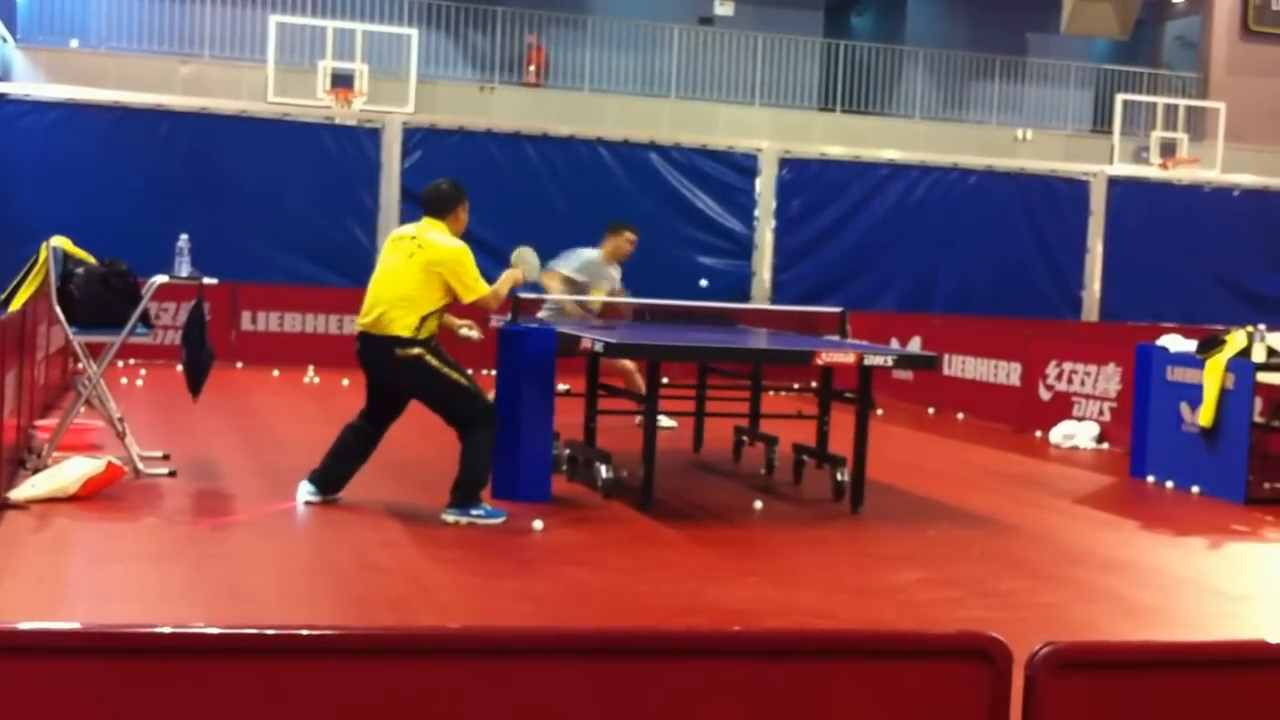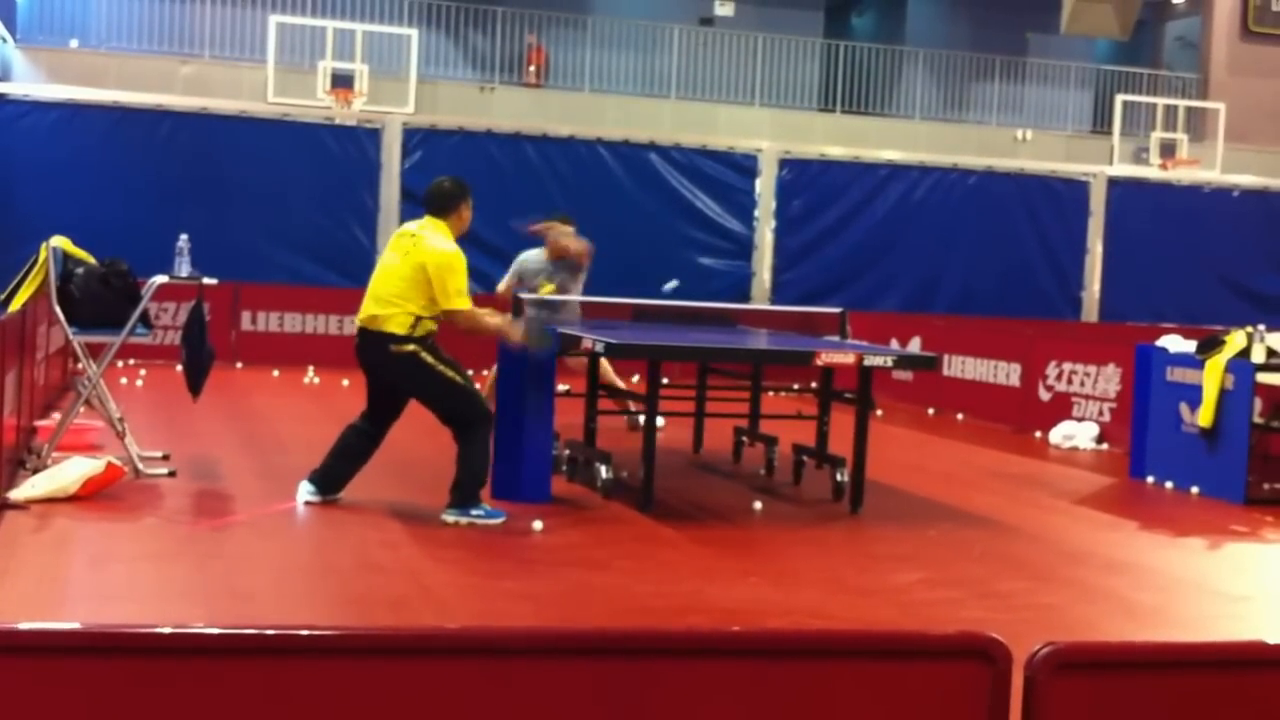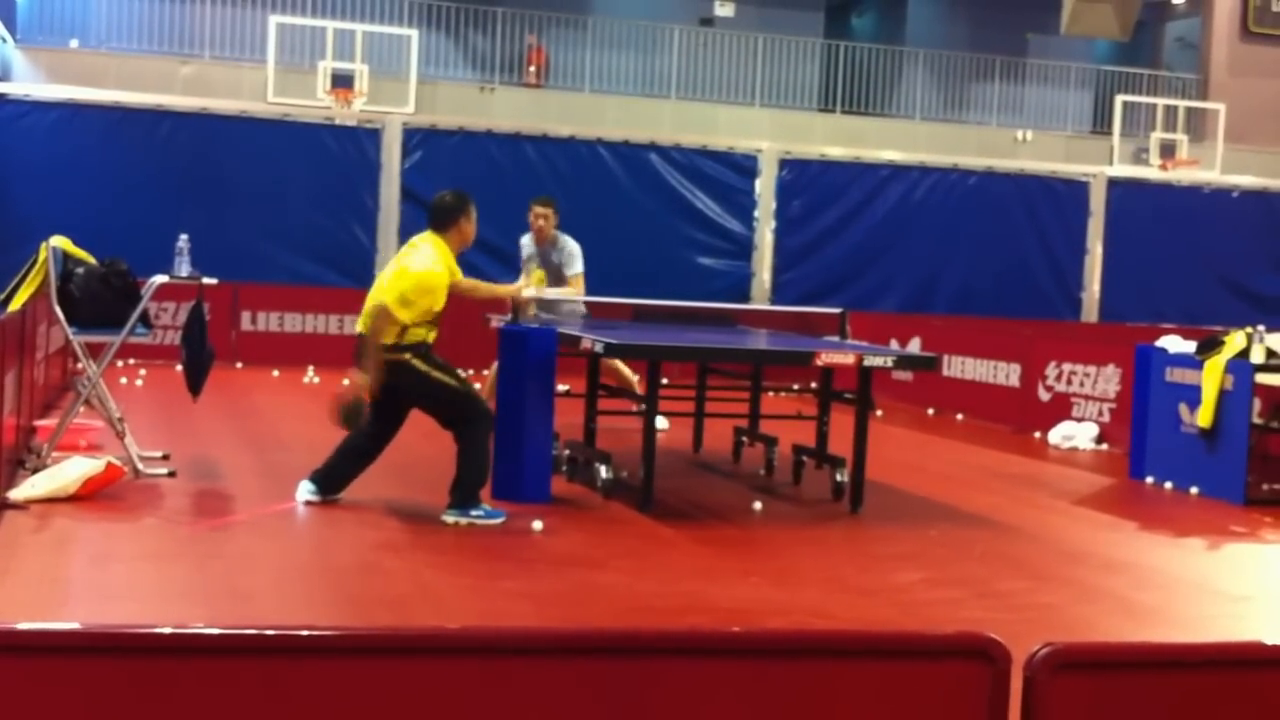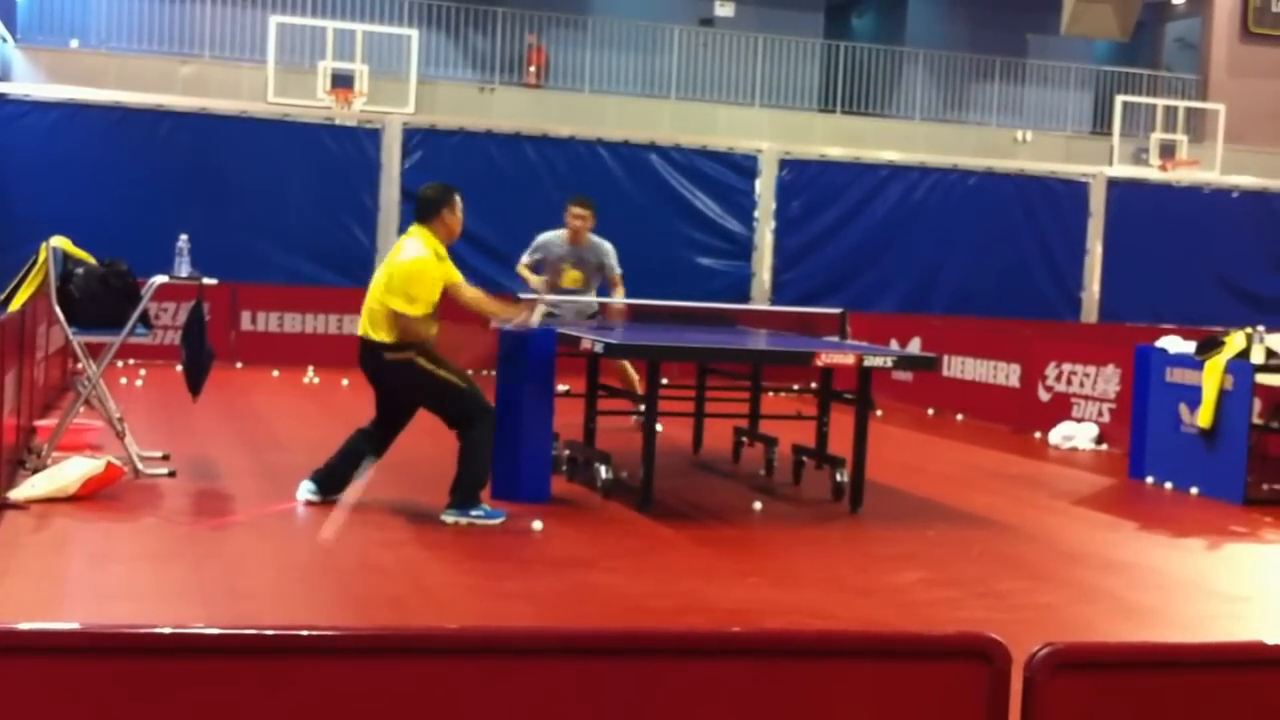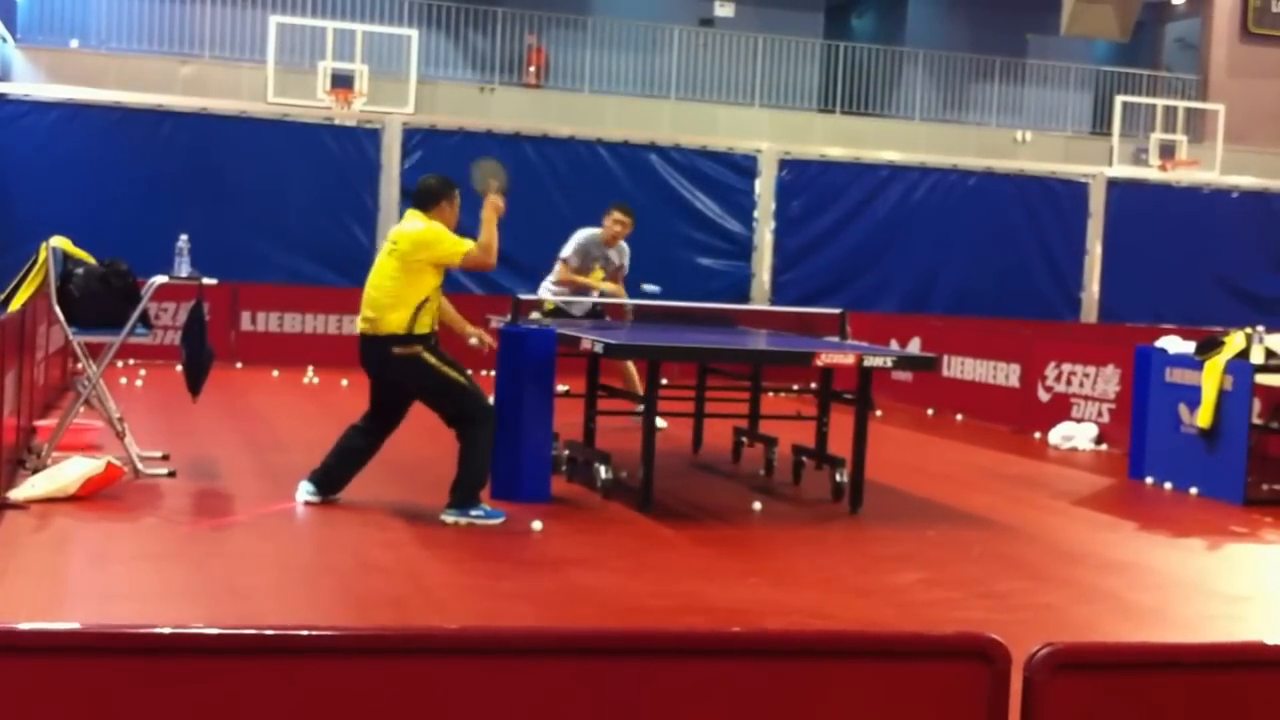
dt=0.2s
person 1, frame 1
left shoulder: (401, 236)
right shoulder: (451, 249)
right elbow: (489, 301)
left wrist: (450, 322)
right wrist: (510, 277)
left hip: (372, 343)
right hip: (406, 351)
left knee: (373, 419)
right knee: (480, 417)
left ankle: (319, 485)
right ankle: (465, 504)
person 1, frame 2
left shoulder: (408, 232)
right shoulder: (445, 252)
right elbow: (463, 316)
left wrist: (479, 313)
right wrist: (504, 328)
left hip: (373, 340)
right hip: (403, 347)
left knee: (376, 418)
right knee: (475, 416)
left ankle: (320, 484)
right ankle: (465, 505)
person 1, frame 3
left shoulder: (429, 247)
right shoulder: (428, 268)
left elbow: (461, 286)
right elbow: (380, 314)
left wrist: (509, 292)
right wrist: (368, 371)
left hip: (387, 350)
right hip: (396, 354)
left knee: (382, 423)
right knee: (476, 418)
left ankle: (320, 485)
right ankle: (464, 504)
person 1, frame 4
left shoulder: (428, 247)
right shoulder: (417, 258)
left elbow: (461, 291)
right elbow: (409, 325)
left wrist: (505, 312)
left hip: (387, 351)
right hip: (395, 354)
left knee: (386, 424)
right knee: (479, 416)
left ankle: (321, 485)
right ankle: (465, 505)
person 1, frame 5
left shoulder: (409, 231)
right shoulder: (426, 233)
right elbow: (483, 258)
left wrist: (466, 329)
right wrist: (489, 213)
left hip: (379, 344)
right hip: (405, 348)
left knee: (379, 419)
right knee: (478, 415)
left ankle: (318, 485)
right ankle: (464, 505)
person 2, frame 1
left shoulder: (614, 271)
right shoulder: (584, 258)
left elbow: (618, 297)
right elbow: (549, 279)
right wrist: (567, 303)
right hip: (553, 323)
left knee: (628, 368)
person 2, frame 2
left shoulder: (578, 260)
right shoulder: (526, 260)
left elbow: (582, 250)
right elbow: (502, 292)
left wrist: (563, 237)
left knee: (607, 378)
left ankle: (634, 414)
person 2, frame 3
left shoulder: (569, 247)
right shoulder: (525, 242)
left elbow: (577, 290)
left wrist: (540, 295)
left hip: (572, 318)
right hip: (538, 319)
left knee: (612, 366)
person 2, frame 4
left shoulder: (603, 249)
right shoulder: (546, 241)
left elbow: (617, 285)
right elbow: (521, 267)
left wrist: (617, 302)
right wrist: (532, 279)
left hip: (586, 314)
right hip: (550, 312)
left knee: (619, 361)
left ankle: (643, 411)
person 2, frame 5
left shoulder: (622, 251)
right shoulder: (583, 238)
left elbow: (616, 283)
right elbow: (561, 277)
right wrist: (598, 285)
left hip: (587, 306)
right hip: (555, 302)
